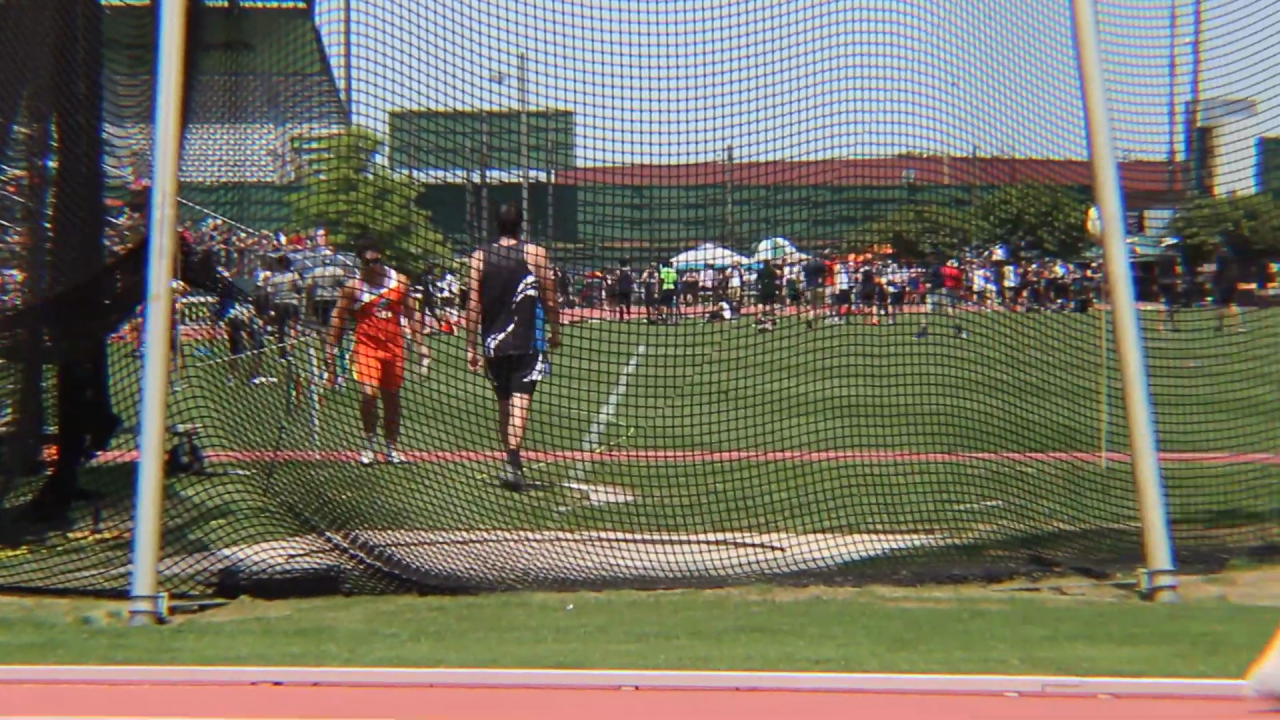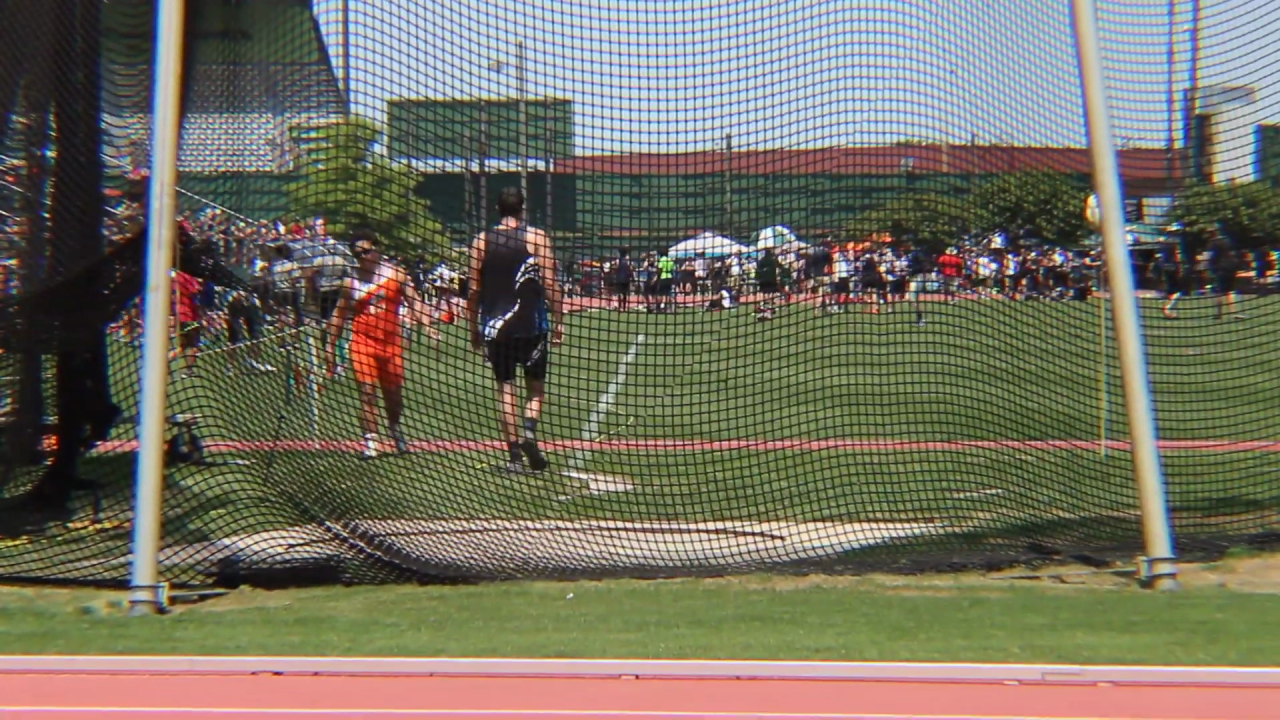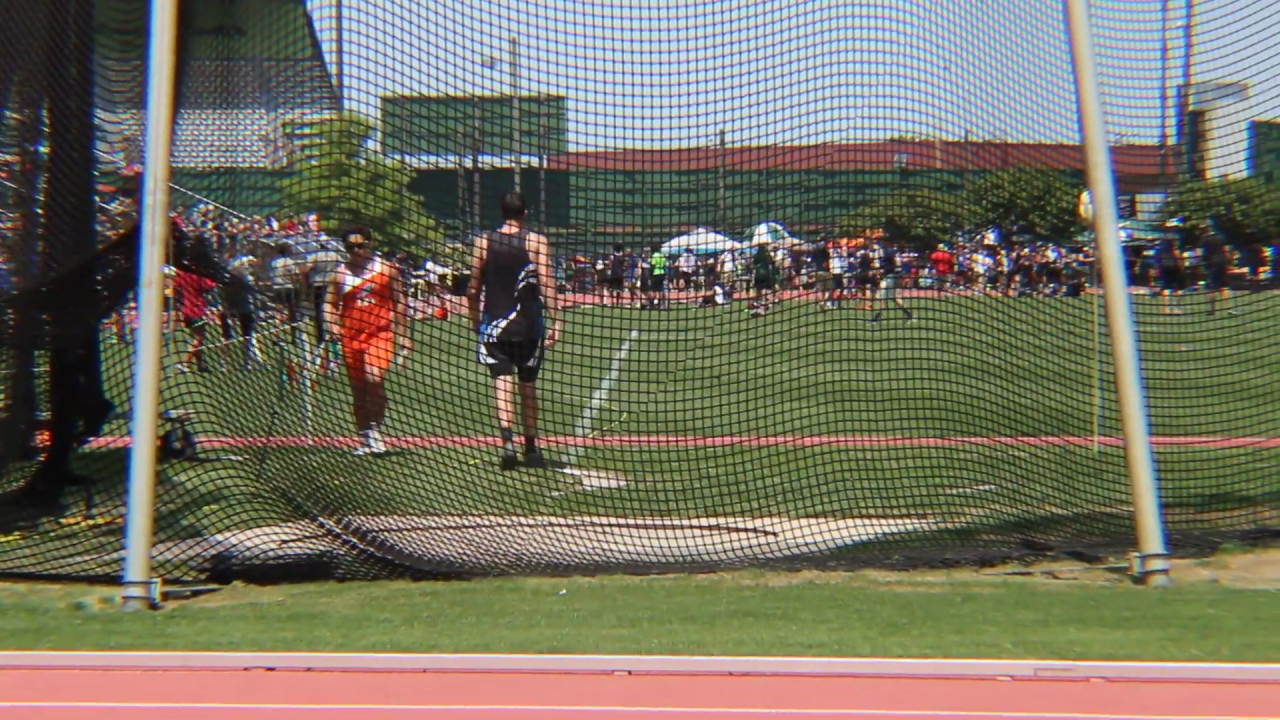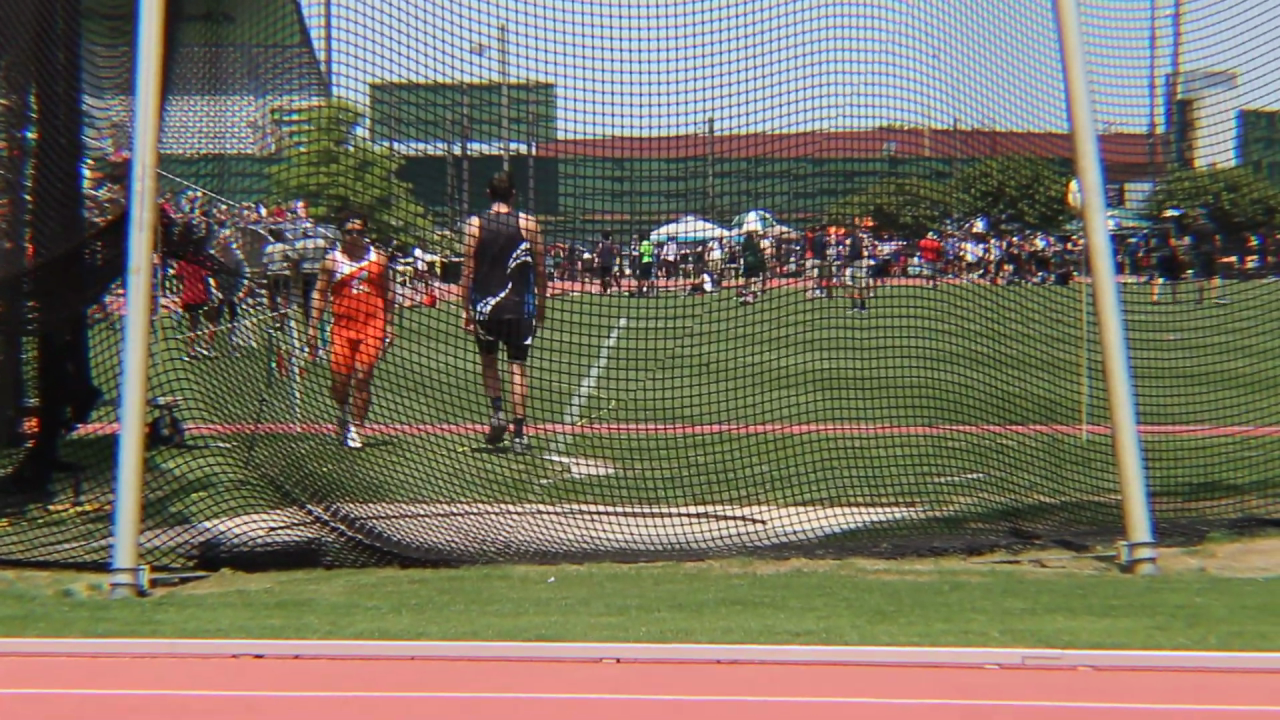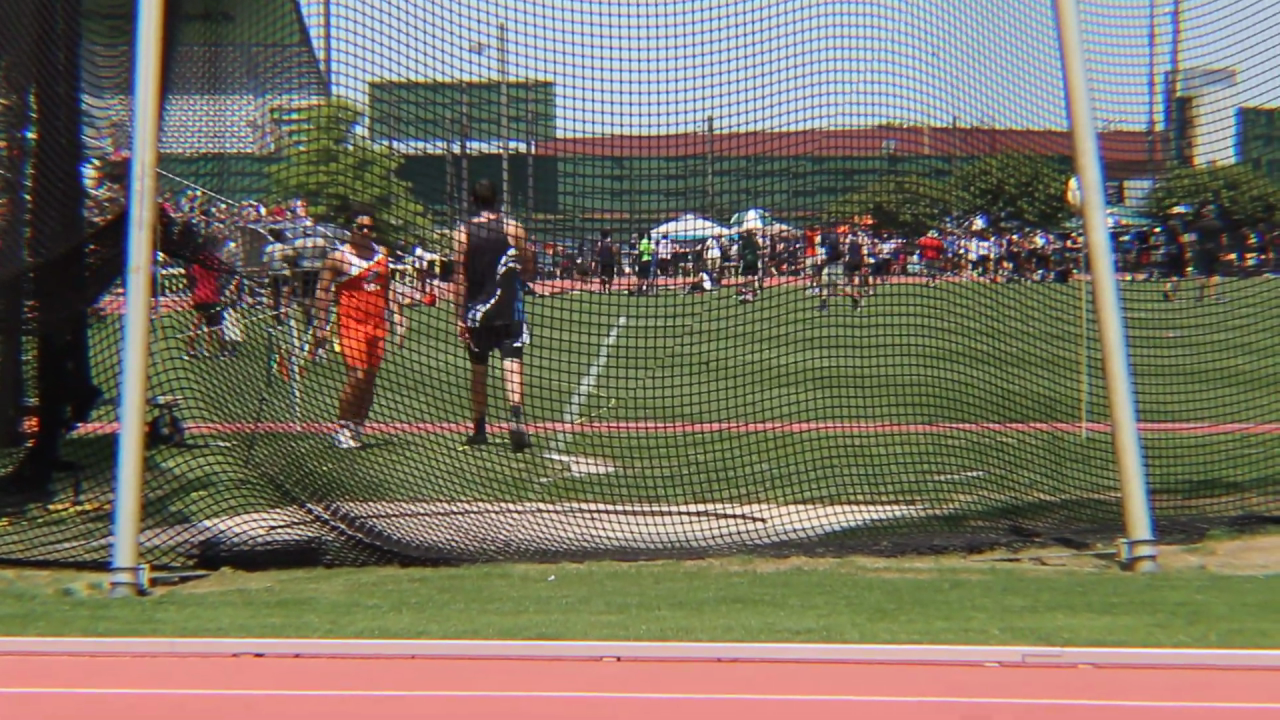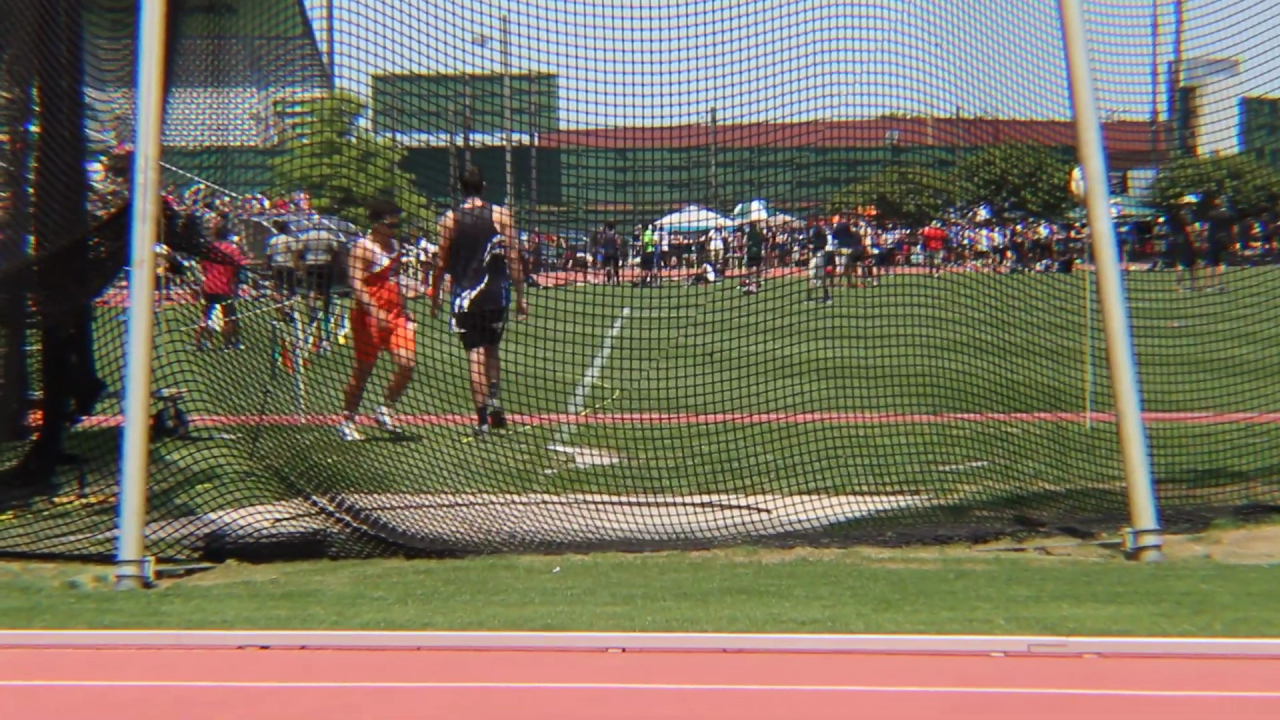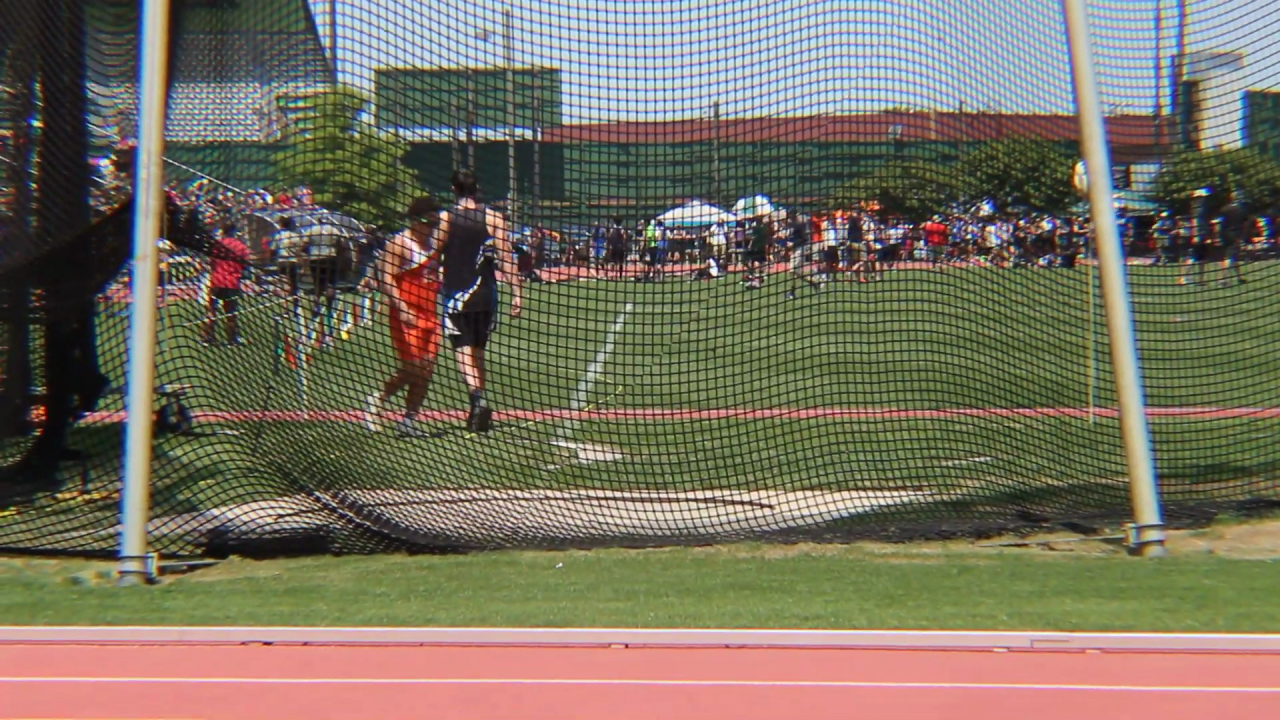
dt=0.3s
person 1, frame 1
left shoulder: (480, 257)
right shoulder: (535, 253)
left elbow: (474, 306)
right elbow: (550, 299)
left wrist: (471, 348)
right wrist: (555, 332)
left hip: (495, 343)
right hip: (529, 342)
left knee: (504, 403)
right knee: (521, 400)
left ankle: (512, 461)
right ankle: (512, 463)
person 1, frame 2
left shoulder: (482, 241)
right shoulder: (537, 237)
left elbow: (474, 289)
right elbow: (550, 284)
left wrist: (473, 328)
right wrist: (558, 320)
left hip: (495, 327)
right hip: (531, 325)
left knee: (506, 388)
right knee: (535, 383)
left ankle: (514, 457)
right ankle: (529, 430)
person 1, frame 3
left shoulder: (484, 242)
right shoulder: (537, 241)
left elbow: (474, 289)
right elbow: (546, 285)
left wrist: (475, 320)
right wrist: (555, 323)
left hip: (494, 327)
right hip: (530, 327)
left knee: (502, 383)
right knee: (527, 386)
left ankle: (508, 439)
right ankle: (531, 450)
person 1, frame 4
left shoulder: (475, 224)
right shoulder: (528, 223)
left elbow: (468, 271)
right elbow: (540, 269)
left wrist: (467, 309)
right wrist: (541, 304)
left hip: (485, 307)
right hip: (520, 307)
left knee: (489, 361)
right knee: (518, 367)
left ankle: (497, 413)
right ankle: (519, 435)
person 1, frame 5
left shoulder: (463, 232)
right shoulder: (513, 227)
left elbow: (460, 280)
right elbow: (529, 268)
left wrist: (460, 319)
left hip: (477, 313)
right hip: (510, 312)
left knee: (479, 371)
right knee: (513, 365)
left ankle: (479, 430)
right ankle: (516, 416)
person 1, frame 6
left shoulder: (450, 218)
right shoulder: (501, 214)
left elbow: (442, 263)
right elbow: (514, 258)
left wrist: (435, 297)
right wrist: (520, 296)
left hip: (465, 298)
right hip: (497, 296)
left knee: (475, 357)
right knee: (491, 350)
left ankle: (483, 421)
right ankle: (494, 396)
person 1, frame 7
left shoulder: (444, 218)
right shoulder: (494, 217)
left elbow: (435, 259)
right elbow: (504, 258)
right wrist: (517, 293)
left hip: (456, 298)
right hip: (486, 297)
left knee: (462, 354)
right knee: (477, 353)
left ankle: (479, 400)
right ankle: (476, 413)
person 2, frame 1
left shoulder: (399, 281)
right shoulder: (353, 287)
left elbow: (411, 313)
right elbow: (339, 318)
right wrist: (332, 348)
left hip: (394, 348)
right hip: (366, 348)
left knee: (392, 399)
right knee: (369, 396)
left ankle: (391, 448)
right ankle: (368, 448)
person 2, frame 2
left shoulder: (396, 275)
right shoulder: (350, 282)
left elbow: (415, 303)
right elbow: (339, 315)
right wrist: (330, 345)
left hip: (392, 343)
right hip: (362, 343)
left knee: (393, 394)
right knee: (367, 393)
left ankle: (394, 428)
right ankle: (371, 443)
person 2, frame 3
left shoulder: (387, 269)
right shoulder: (339, 275)
left elbow: (399, 303)
right elbow: (330, 304)
left wrist: (403, 334)
right wrist: (332, 325)
left hip: (379, 336)
right hip: (351, 339)
left knee: (375, 380)
right knee: (359, 391)
left ankle: (376, 432)
right ankle: (365, 437)
person 2, frame 4
left shoulder: (379, 258)
right shoulder: (331, 260)
left elbow: (388, 292)
right elbow: (319, 294)
left wrist: (387, 326)
right wrist: (313, 326)
left hip: (372, 327)
right hip: (342, 327)
left knee: (361, 378)
right knee: (339, 381)
left ankle: (355, 430)
right ankle: (344, 412)
person 2, frame 5
left shoulder: (382, 254)
right shoulder: (339, 256)
left elbow: (388, 287)
right elbow: (322, 291)
right wrist: (321, 326)
left hip: (376, 325)
right hip: (350, 325)
left knee: (369, 380)
right knee: (356, 377)
left ankle: (357, 426)
right ankle: (343, 429)
person 2, frame 6
left shoulder: (394, 246)
right shoulder: (362, 249)
right elbow: (356, 284)
left wrist: (405, 311)
right wrist: (374, 310)
left hip: (396, 318)
right hip: (371, 319)
left knee: (407, 364)
right knee: (363, 372)
left ankle: (386, 409)
right ankle: (348, 421)
person 2, frame 7
left shoulder: (431, 243)
right shoulder: (398, 245)
right elbow: (386, 279)
left wrist: (433, 311)
right wrist: (405, 309)
left hip: (429, 317)
right hip: (404, 316)
left knee: (426, 371)
right knee: (410, 370)
left ankle: (409, 419)
right ankle: (378, 400)
